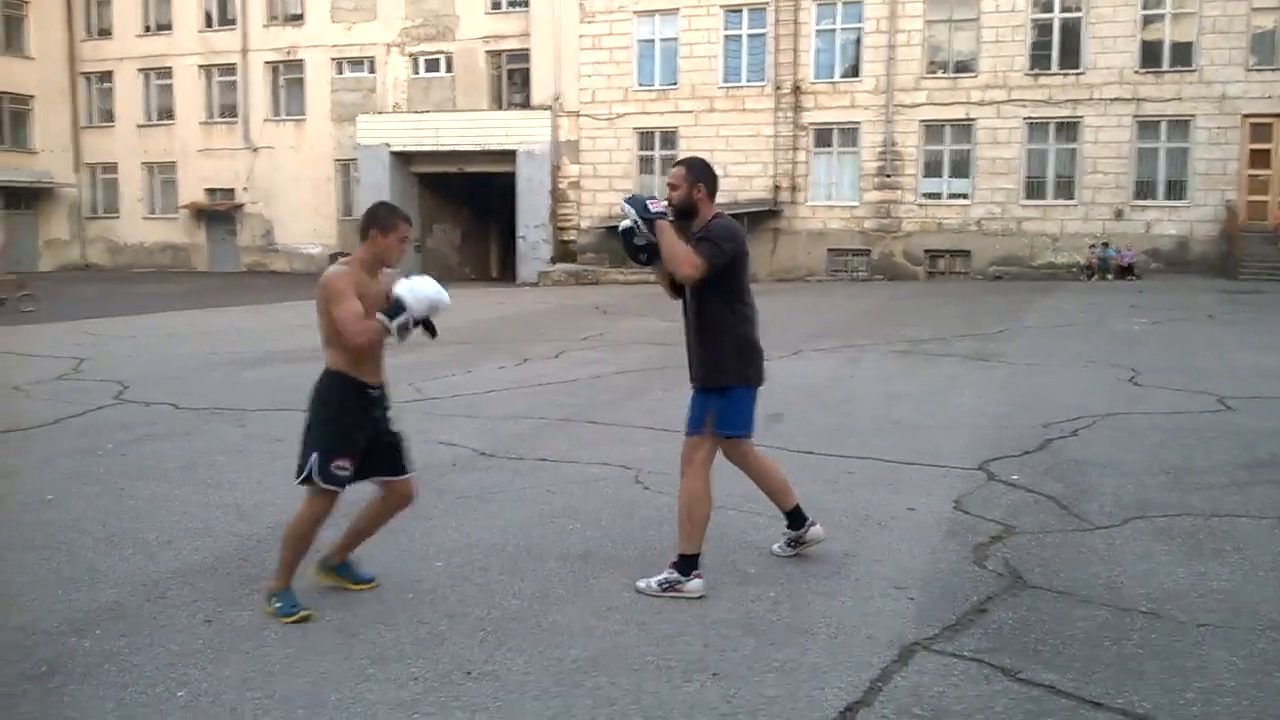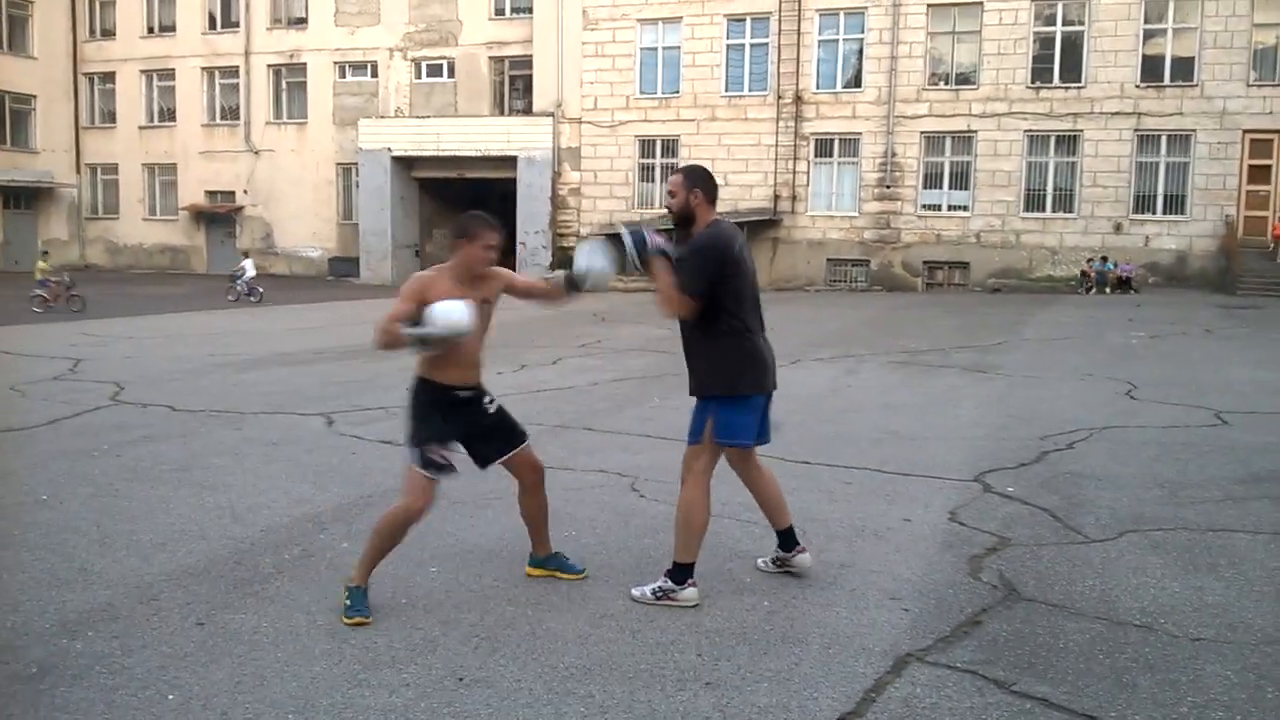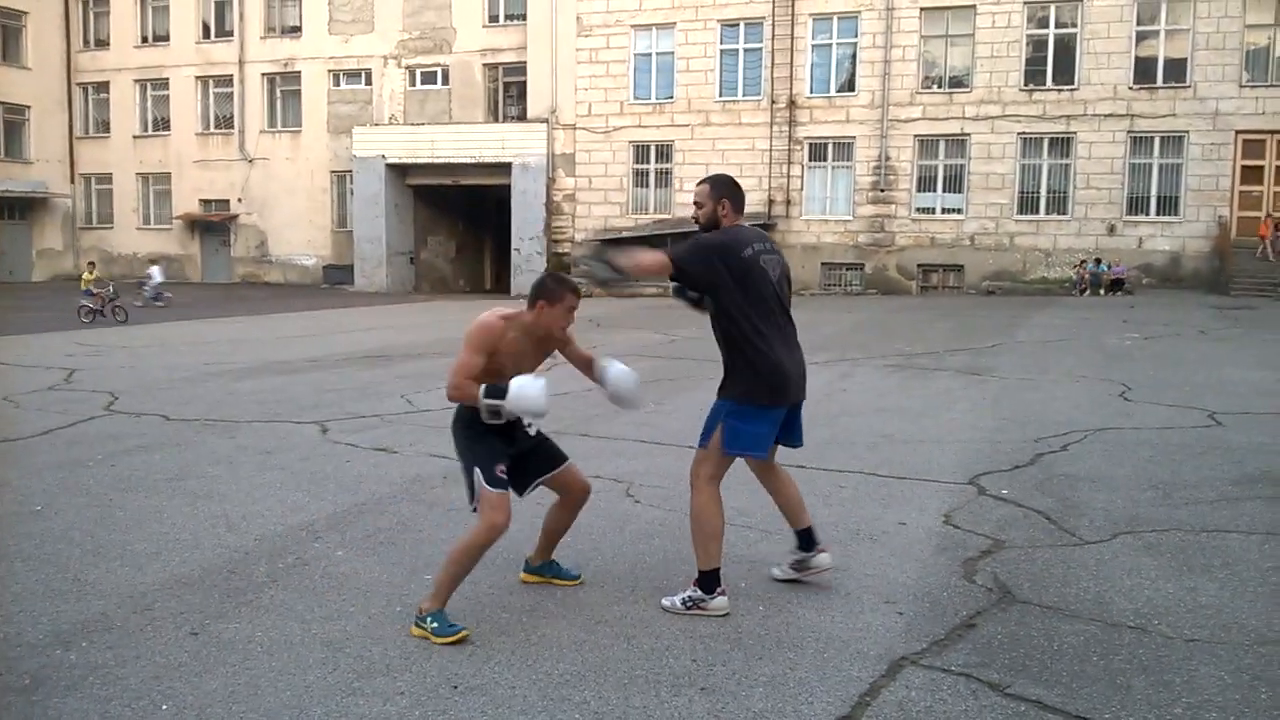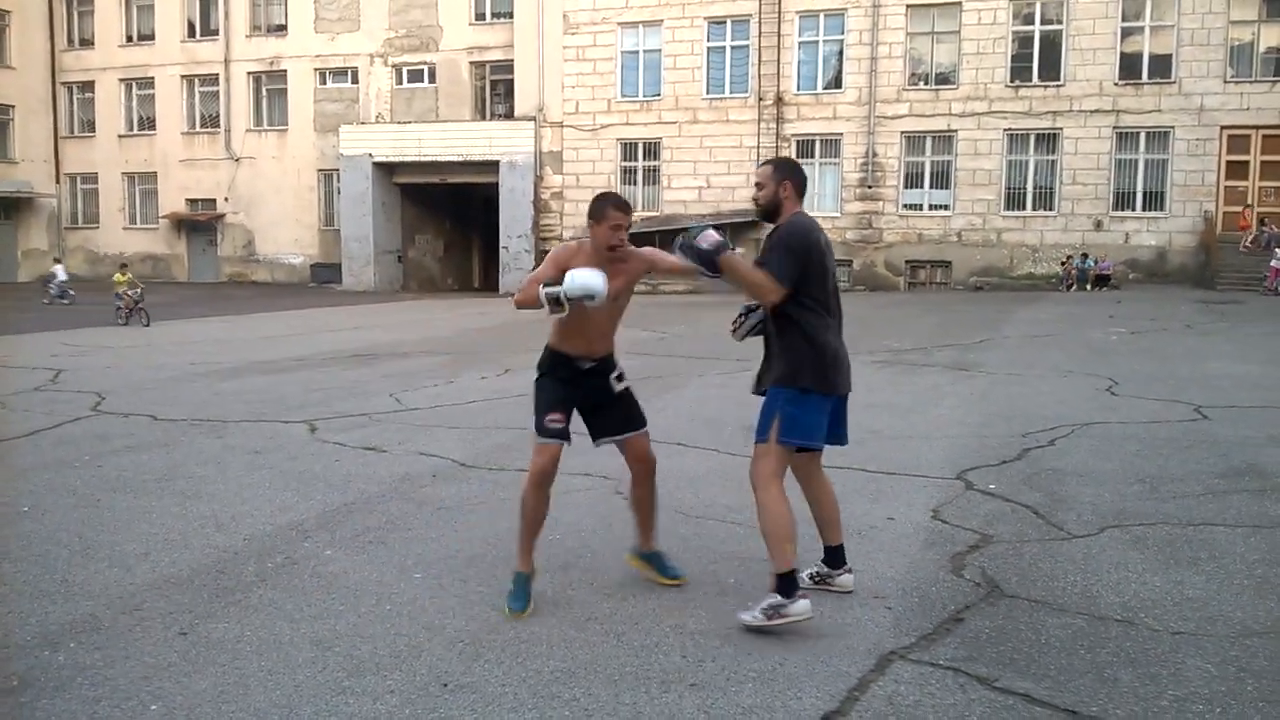
dt=0.5s
person 1, frame 1
left shoulder: (722, 232)
right shoulder: (701, 233)
left elbow: (688, 269)
right elbow: (675, 286)
left wrist: (659, 222)
right wrist: (653, 243)
left hip: (726, 366)
right hip: (722, 362)
left knee: (694, 461)
right knee: (737, 449)
left ankle: (685, 572)
right ankle: (801, 525)
person 1, frame 2
left shoulder: (710, 242)
right shoulder: (716, 238)
left elbow: (676, 303)
right elbow: (699, 292)
left wrist: (656, 259)
right wrist: (664, 258)
left hip: (731, 373)
right hip: (747, 367)
left knee: (695, 470)
right knee: (742, 459)
left ankle: (679, 580)
right ankle: (791, 548)
person 1, frame 3
left shoulder: (717, 246)
right shoulder: (763, 245)
left elbow: (655, 265)
left wrist: (613, 260)
right wrist: (709, 299)
left hip: (753, 384)
right hip: (786, 373)
left knee: (704, 476)
right knee: (764, 465)
left ankle: (708, 590)
right ankle: (810, 549)
person 1, frame 4
left shoulder: (791, 233)
right shoulder: (805, 232)
left elbow: (768, 291)
left wrist: (720, 252)
right wrist: (759, 318)
left hip: (802, 372)
right hip: (820, 369)
left knee: (766, 473)
right knee: (806, 466)
left ankle: (786, 593)
right ankle: (835, 566)
person 2, frame 1
left shoulder: (379, 279)
right shoulder: (339, 278)
right elbow: (357, 338)
left wrist: (412, 315)
right wrist: (400, 310)
left hip: (373, 398)
right hip: (341, 398)
left knee: (400, 493)
right knee: (320, 502)
left ankle: (335, 560)
right ankle: (279, 587)
person 2, frame 2
left shoulder: (494, 277)
right shoulder: (424, 283)
left elbow: (546, 291)
right elbow: (383, 337)
left wrist: (574, 280)
left hip: (474, 396)
right hip: (436, 400)
left knee: (531, 470)
right knee: (417, 501)
left ankle: (542, 555)
right ankle: (357, 583)
person 2, frame 3
left shoulder: (552, 333)
right shoulder: (490, 327)
left elbow: (584, 362)
right elbow: (456, 388)
left wrist: (609, 373)
right wrist: (501, 396)
left hip: (515, 425)
right hip: (479, 429)
left knee: (577, 487)
right knee: (494, 523)
left ankle: (538, 563)
right ankle: (429, 611)
person 2, frame 4
left shoulder: (639, 257)
right shoulder: (568, 254)
left elbow: (684, 268)
right elbow: (522, 297)
right wrist: (561, 295)
left hip: (604, 369)
right hip: (559, 369)
left knee: (642, 458)
right knee: (543, 468)
left ankle: (646, 549)
right ankle: (524, 571)
